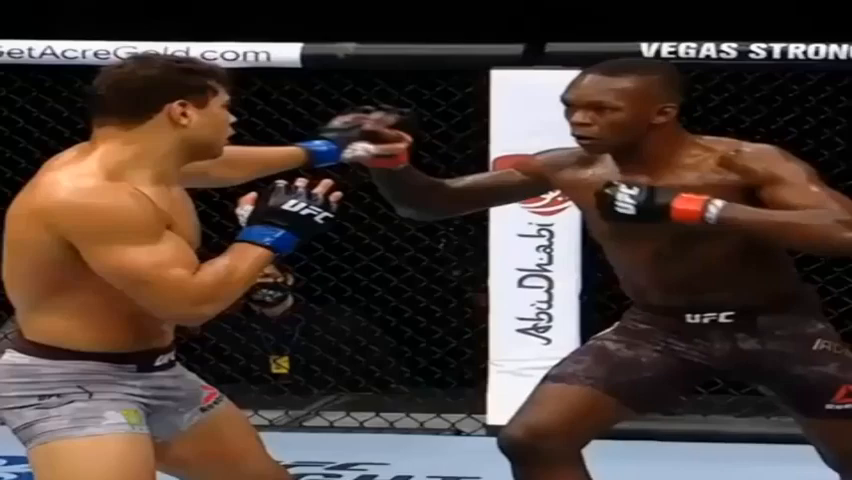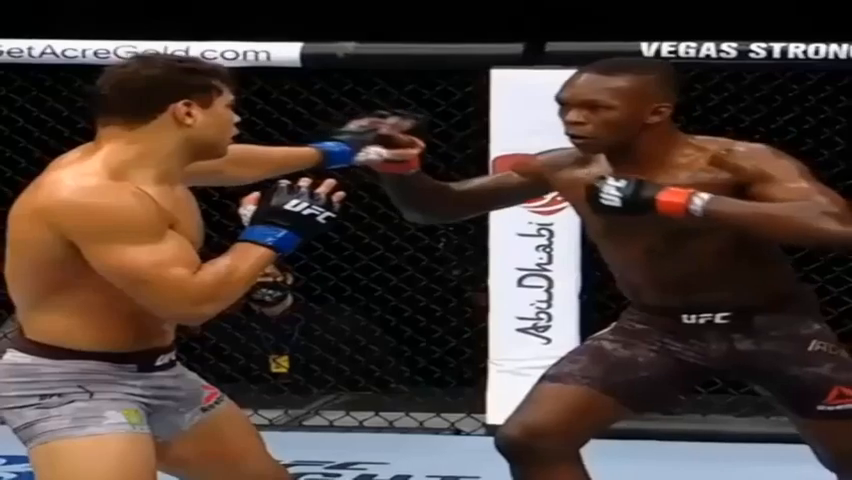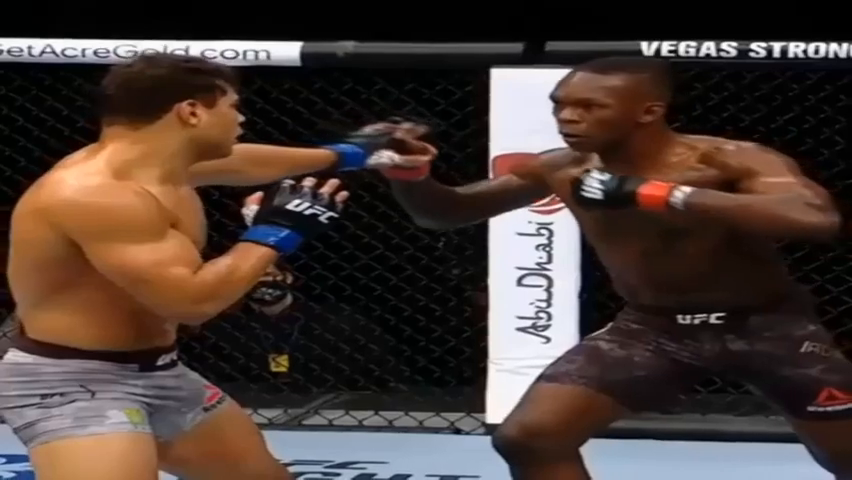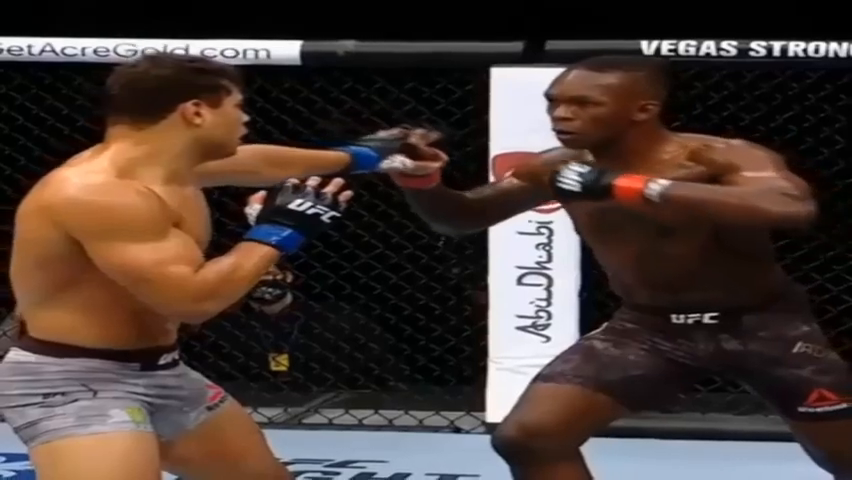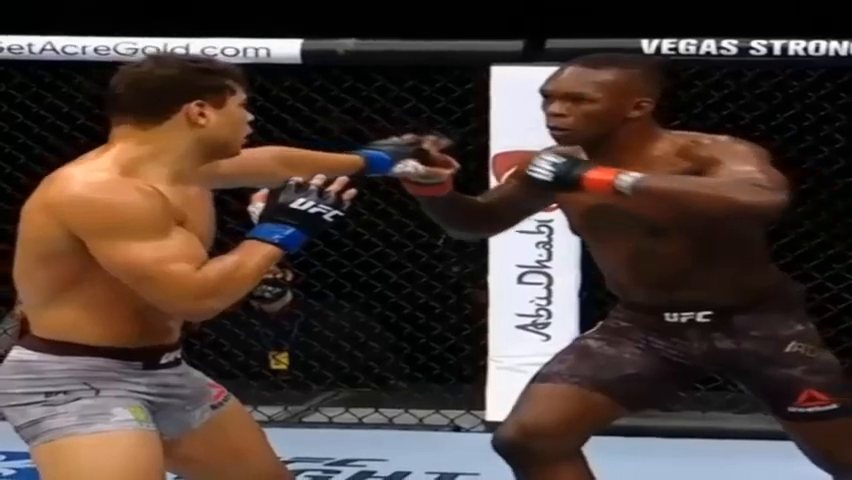
dt=0.3s
person 1, frame 1
left shoulder: (748, 164)
right shoulder: (569, 170)
right elbow: (432, 204)
left wrist: (690, 207)
right wrist: (388, 162)
right hip: (656, 326)
right knee: (530, 439)
person 1, frame 2
left shoulder: (740, 162)
right shoulder: (565, 170)
right elbow: (437, 208)
left wrist: (673, 200)
right wrist: (399, 168)
right hip: (653, 326)
right knee: (527, 439)
person 1, frame 3
left shoulder: (733, 160)
right shoulder: (560, 170)
right elbow: (446, 213)
left wrist: (655, 193)
right wrist: (409, 175)
right hip: (649, 326)
right knee: (526, 438)
person 1, frame 4
left shoulder: (721, 157)
right shoulder: (559, 168)
left elbow: (794, 207)
right elbow: (460, 218)
left wrist: (630, 186)
right wrist: (419, 180)
left hip: (761, 323)
right hip: (644, 326)
right knee: (525, 438)
person 1, frame 5
left shoulder: (713, 153)
right shoulder: (558, 166)
left elbow: (767, 197)
right elbow: (476, 223)
left wrist: (604, 178)
right wrist: (431, 187)
left hip: (756, 321)
right hip: (640, 325)
right knee: (526, 438)
person 2, frame 1
left shoulder: (144, 162)
right shoulder: (86, 196)
left elbow: (217, 164)
right elbow: (190, 303)
left wrist: (316, 151)
right wrist: (270, 235)
left hip: (155, 374)
right hip: (68, 385)
person 2, frame 2
left shoulder: (150, 161)
right shoulder: (91, 196)
left elbow: (229, 162)
right elbow: (191, 302)
left wrist: (331, 153)
right wrist: (272, 234)
left hip: (158, 373)
right hip: (70, 385)
person 2, frame 3
left shoulder: (162, 163)
right shoulder: (93, 195)
left elbow: (240, 162)
right elbow: (193, 301)
left wrist: (342, 155)
right wrist: (274, 233)
left hip: (160, 373)
right hip: (70, 384)
person 2, frame 4
left shoulder: (170, 163)
right shoulder: (96, 194)
left elbow: (256, 163)
right elbow: (194, 299)
left wrist: (356, 157)
right wrist: (277, 233)
left hip: (161, 373)
right hip: (72, 383)
person 2, frame 5
left shoulder: (185, 166)
right shoulder: (99, 192)
left elbow: (271, 162)
right elbow: (198, 297)
left wrist: (370, 161)
right wrist: (281, 230)
left hip: (163, 372)
right hip: (73, 383)
